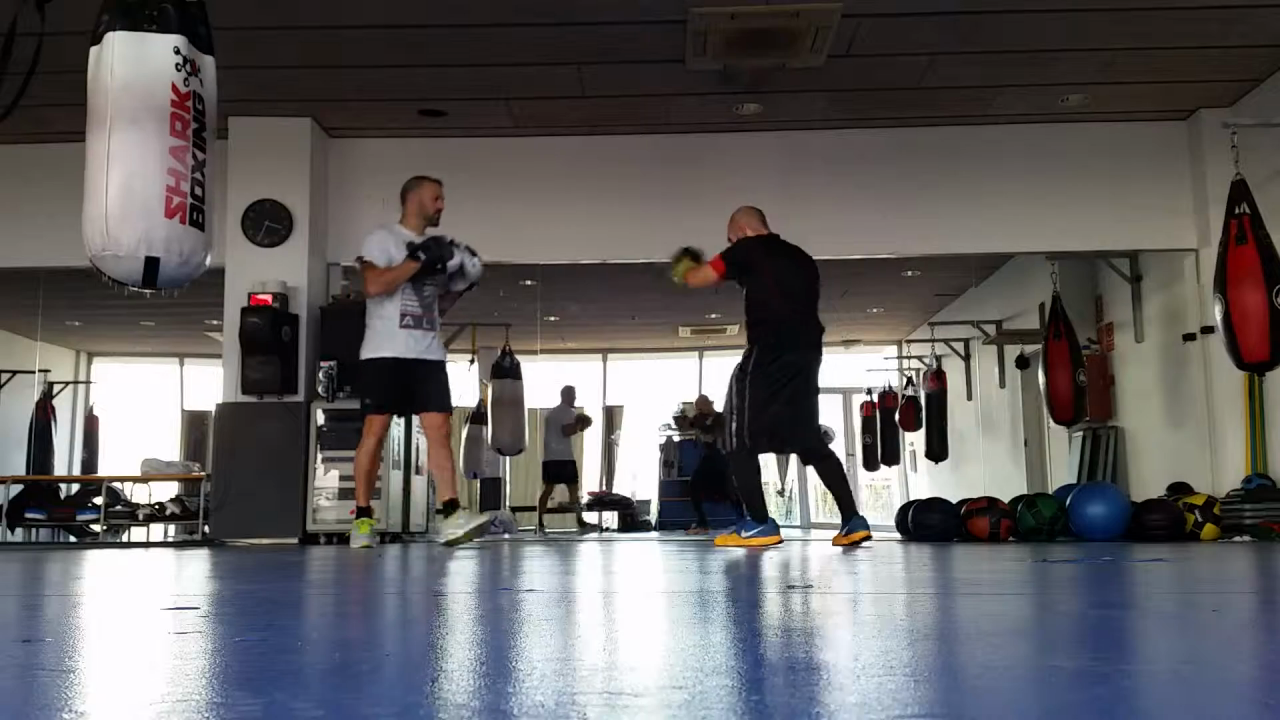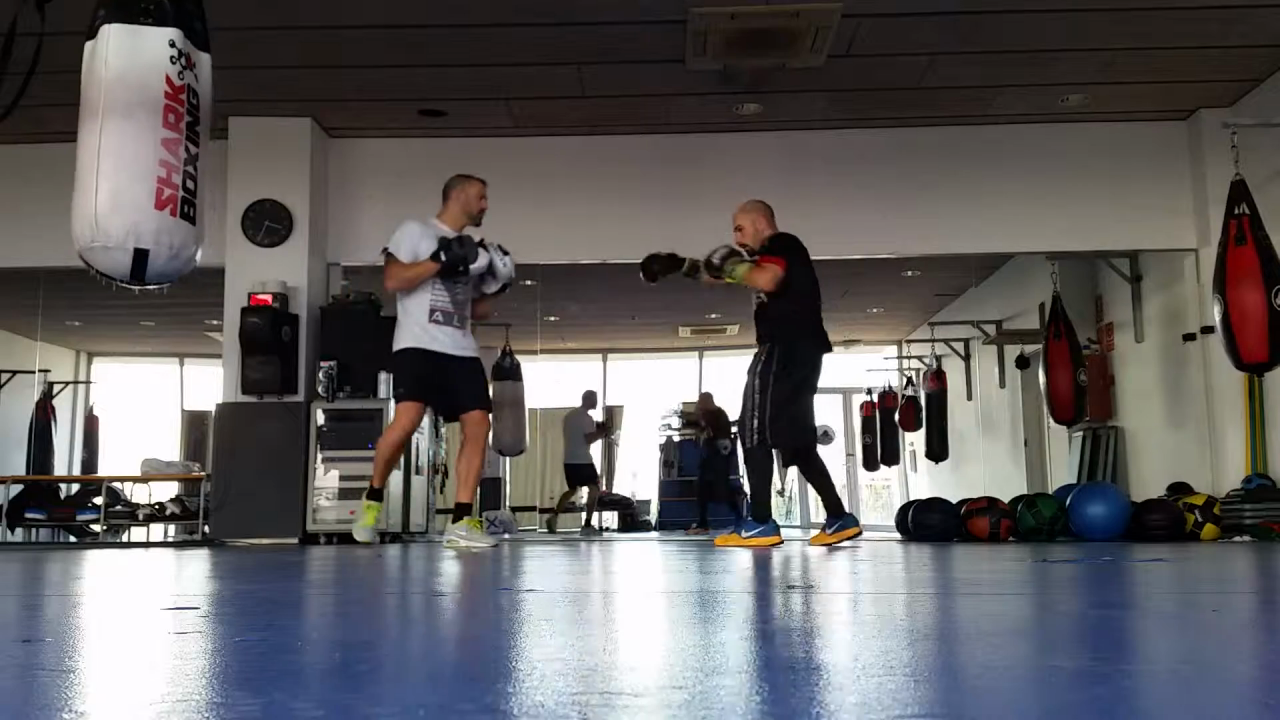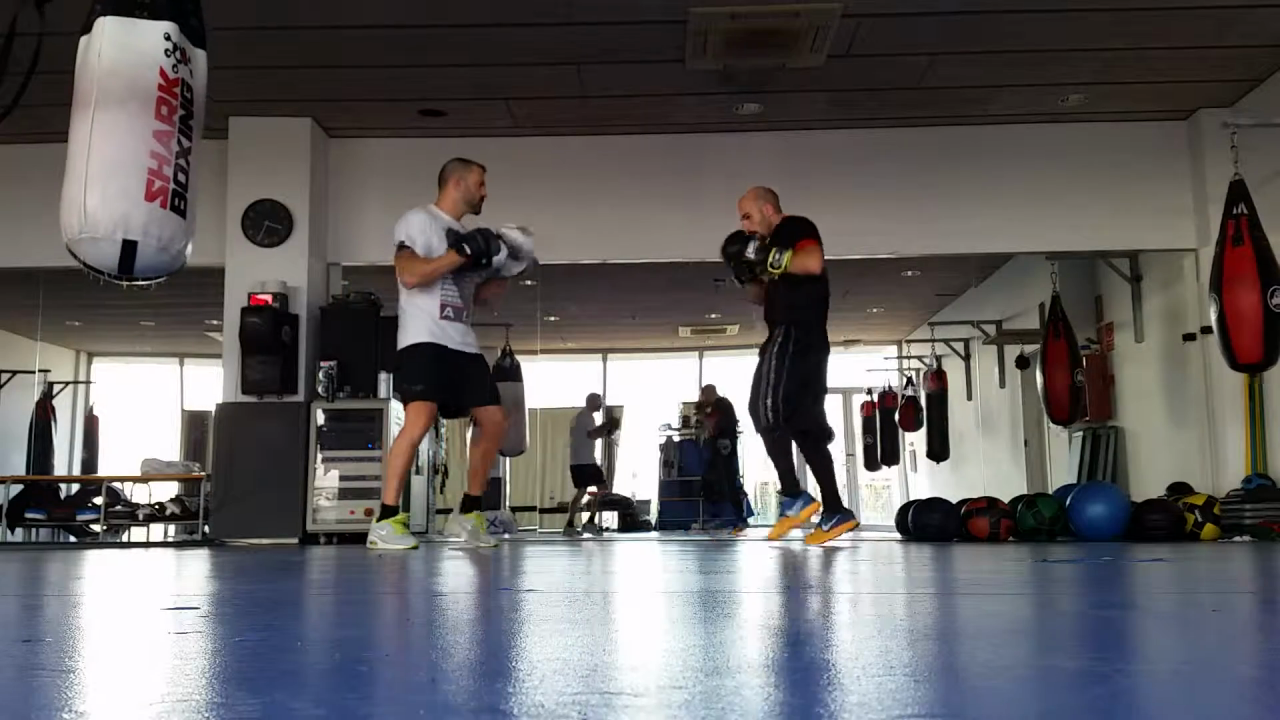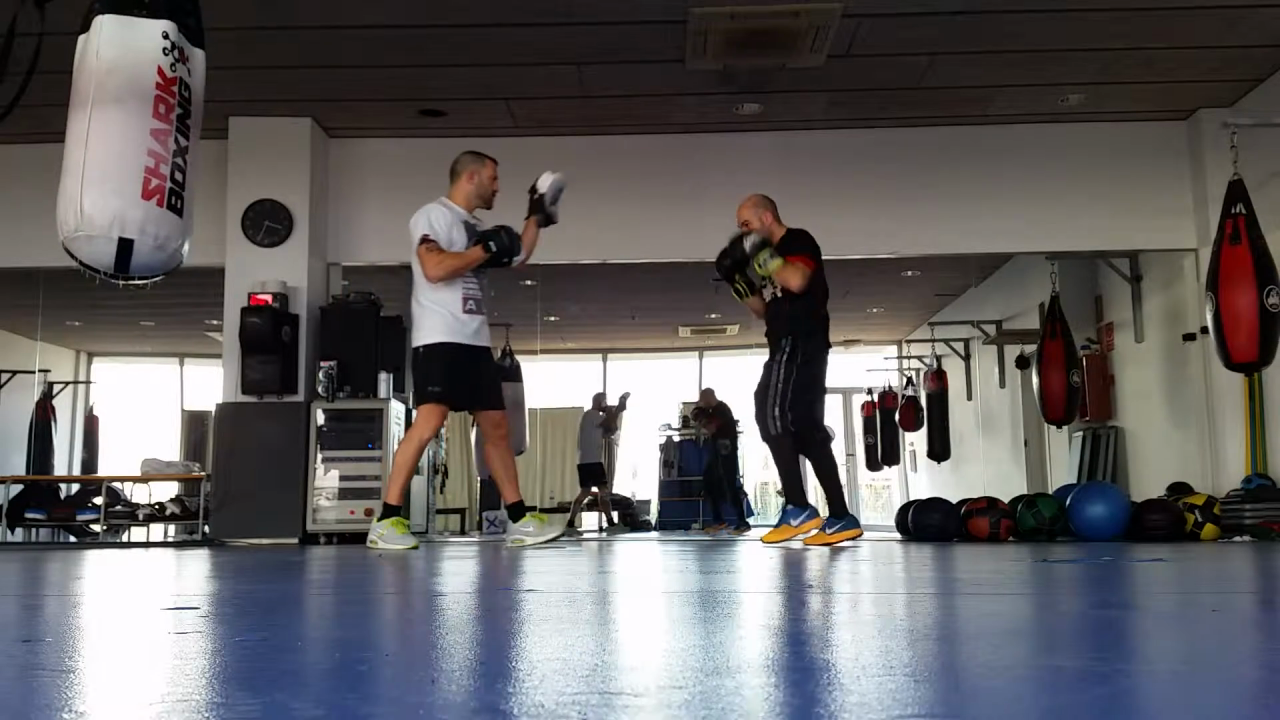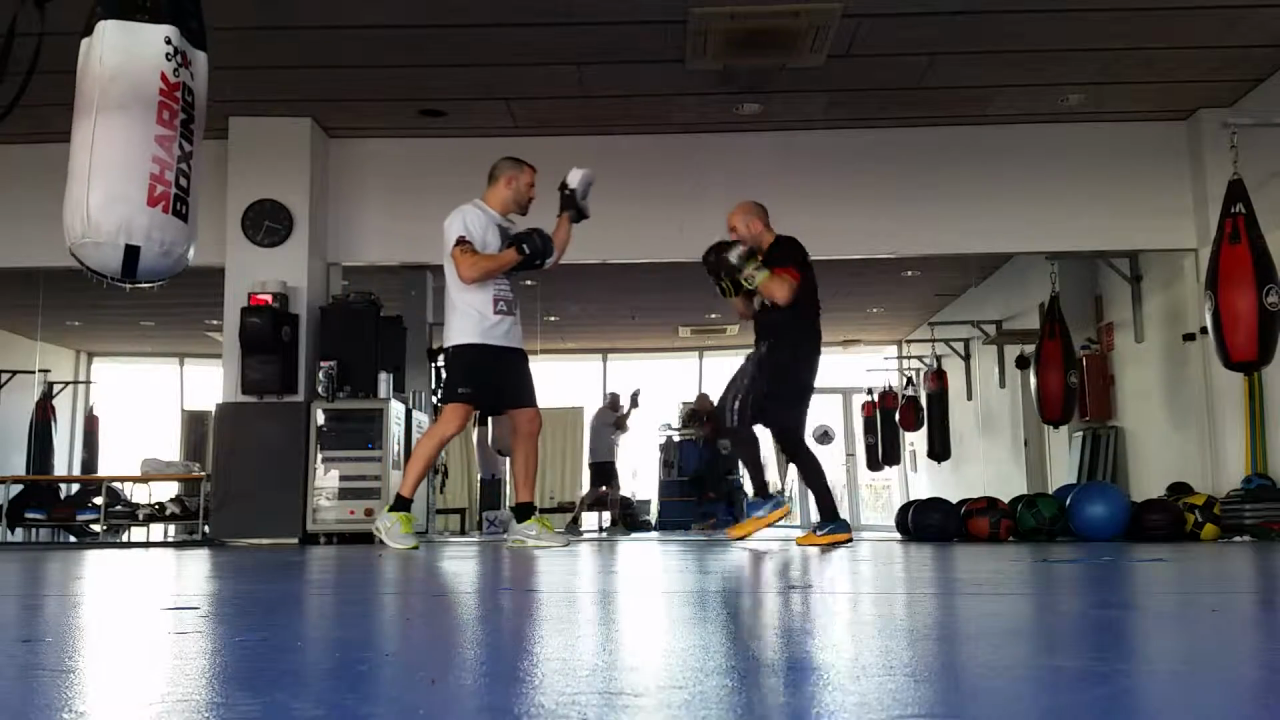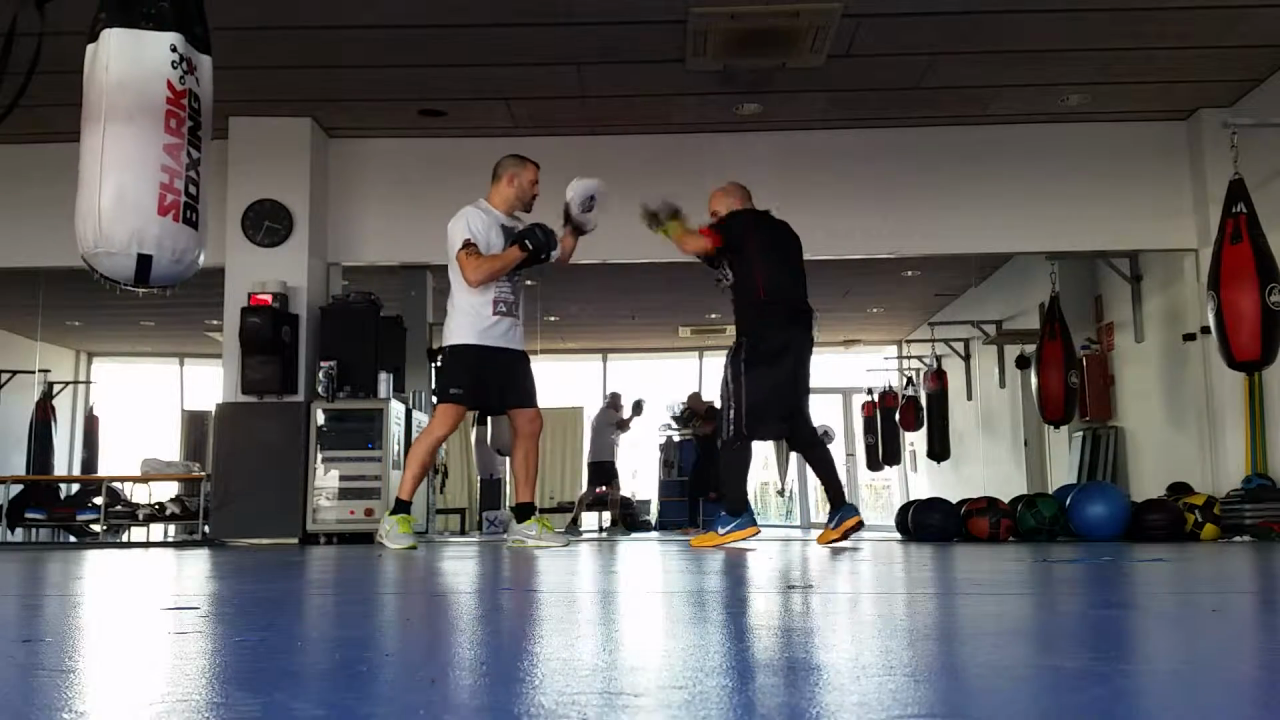
dt=0.3s
person 1, frame 1
left shoulder: (436, 247)
right shoulder: (382, 239)
right elbow: (373, 285)
left wrist: (459, 284)
right wrist: (419, 260)
left hip: (428, 355)
right hip: (385, 354)
left knee: (439, 429)
right knee: (375, 431)
left ankle: (453, 516)
right ankle: (363, 517)
person 1, frame 2
left shoulder: (475, 250)
right shoulder: (415, 232)
right elbow: (392, 280)
left wrist: (494, 288)
right wrist: (442, 260)
left hip: (462, 352)
right hip: (418, 346)
left knee: (477, 428)
right knee: (406, 421)
left ankle: (462, 522)
right ankle: (373, 497)
person 1, frame 3
left shoulder: (464, 235)
right shoulder: (417, 221)
left elbow: (480, 295)
right elbow: (410, 275)
left wrist: (503, 269)
right wrist: (463, 253)
left hip: (464, 345)
right hip: (424, 342)
left knee: (493, 422)
right knee: (419, 422)
left ankle: (467, 515)
right ankle: (386, 520)
person 1, frame 4
left shoulder: (474, 226)
right shoulder: (433, 215)
left elbow: (513, 260)
right elbow: (434, 269)
left wrist: (536, 217)
right wrist: (486, 248)
left hip: (476, 342)
right hip: (440, 340)
left knee: (496, 427)
right knee: (427, 424)
left ankle: (520, 519)
right ankle: (387, 520)
person 1, frame 5
left shoulder: (507, 228)
right shoulder: (467, 216)
left elbow: (549, 255)
right elbow: (469, 270)
left wrist: (569, 214)
right wrist: (519, 251)
left hip: (507, 344)
right hip: (471, 341)
left knee: (528, 424)
right knee: (451, 422)
left ankle: (524, 520)
right ankle: (395, 513)
person 1, frame 6
left shoulder: (516, 227)
right shoulder: (472, 218)
left elbow: (556, 256)
right elbow: (475, 273)
left wrist: (573, 228)
right wrist: (524, 248)
left hip: (509, 344)
right hip: (470, 341)
left knee: (529, 424)
right knee: (445, 423)
left ankle: (524, 520)
right ankle: (397, 515)
person 2, frame 1
left shoulder: (748, 248)
right shoulder: (802, 258)
left elbow: (699, 279)
left wrist: (683, 263)
left hip: (767, 352)
right hip: (805, 352)
left knee: (741, 433)
right knee: (808, 438)
left ankle: (758, 523)
right ankle: (853, 520)
person 2, frame 2
left shoulder: (782, 244)
right shoulder: (768, 255)
left elbow: (766, 281)
right elbow: (727, 277)
left wrist: (731, 265)
right wrist: (680, 265)
left hip: (784, 349)
right hip: (800, 351)
left knee: (756, 429)
right knee: (797, 439)
left ankle: (761, 523)
right ankle: (839, 518)
person 2, frame 3
left shoulder: (796, 227)
right shoulder: (775, 244)
left elbow: (815, 263)
right elbow: (763, 297)
left wrist: (766, 257)
right wrist: (745, 269)
left hip: (796, 336)
right hip: (795, 339)
left knee: (767, 408)
right knee: (806, 426)
left ankle: (795, 497)
right ankle: (835, 513)
person 2, frame 4
left shoulder: (797, 240)
right shoulder: (773, 255)
left elbow: (796, 281)
right elbow: (764, 310)
left wrist: (760, 254)
right wrist: (738, 281)
left hip: (800, 346)
right hip: (790, 348)
left knee: (773, 415)
right knee: (807, 432)
left ankle: (798, 508)
right ankle: (841, 518)
person 2, frame 5
left shoulder: (785, 250)
right shoulder: (764, 261)
left elbow: (781, 295)
right elbow: (746, 312)
left wrist: (743, 263)
right wrist: (726, 277)
left hip: (783, 350)
right hip: (796, 353)
left knee: (732, 415)
right knee: (790, 439)
left ankle: (763, 498)
right ankle: (831, 521)
person 2, frame 6
left shoulder: (741, 223)
right shoulder: (783, 233)
left elbow: (693, 244)
left wrist: (667, 221)
right wrist: (723, 263)
left hip: (760, 338)
right hip: (796, 334)
left knee: (737, 421)
right knee: (797, 424)
left ankle: (736, 516)
right ankle: (841, 510)
